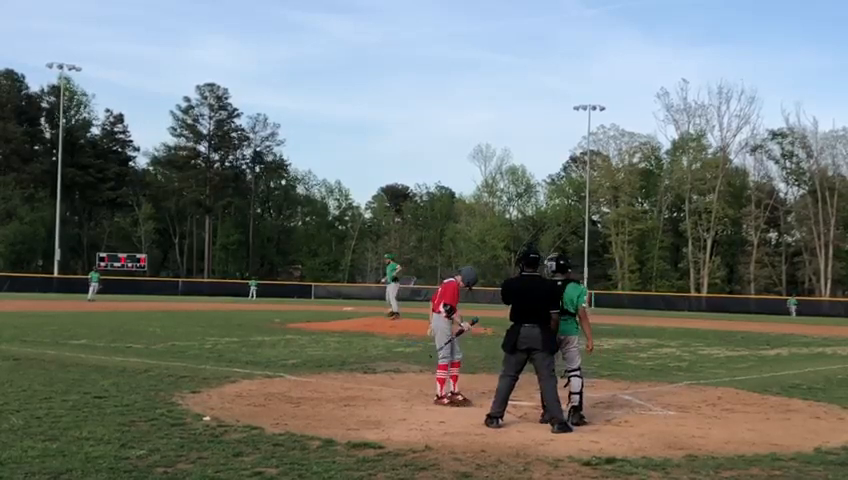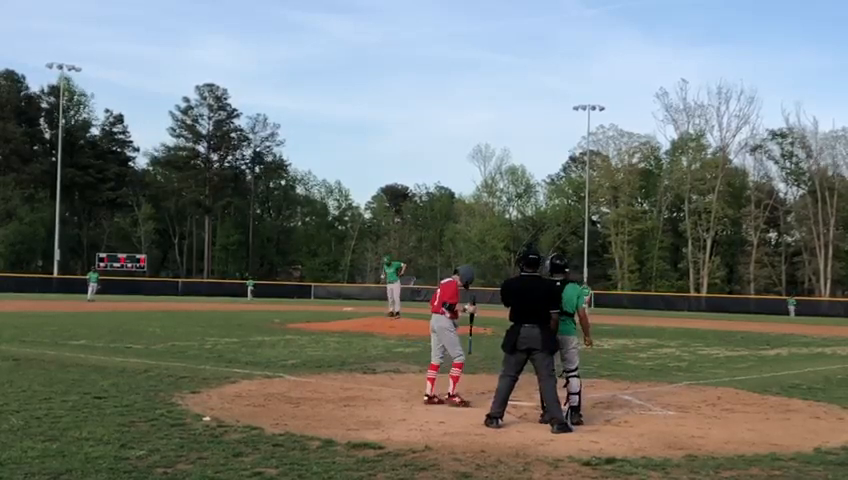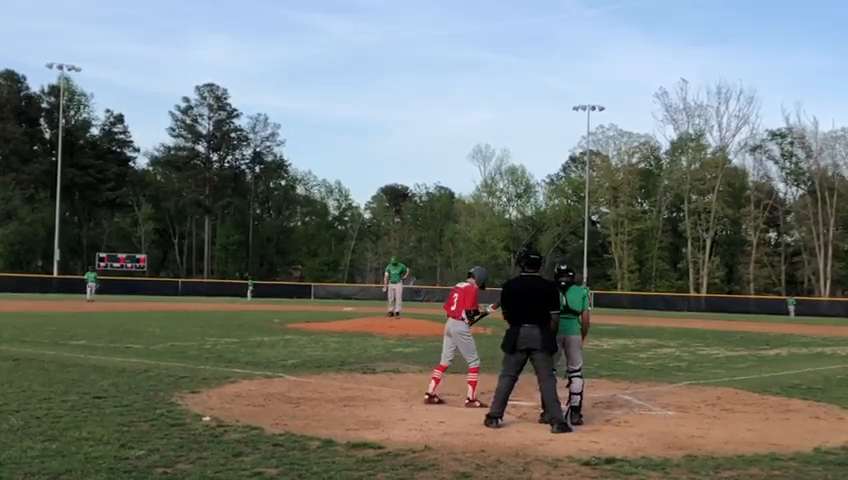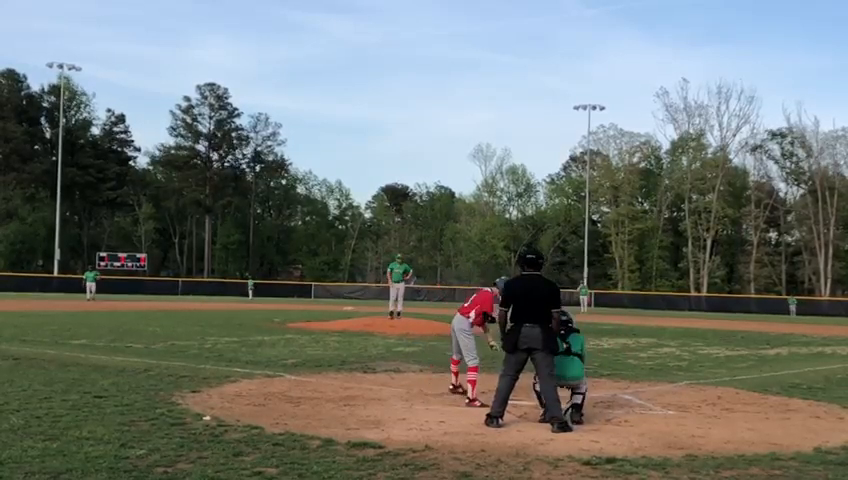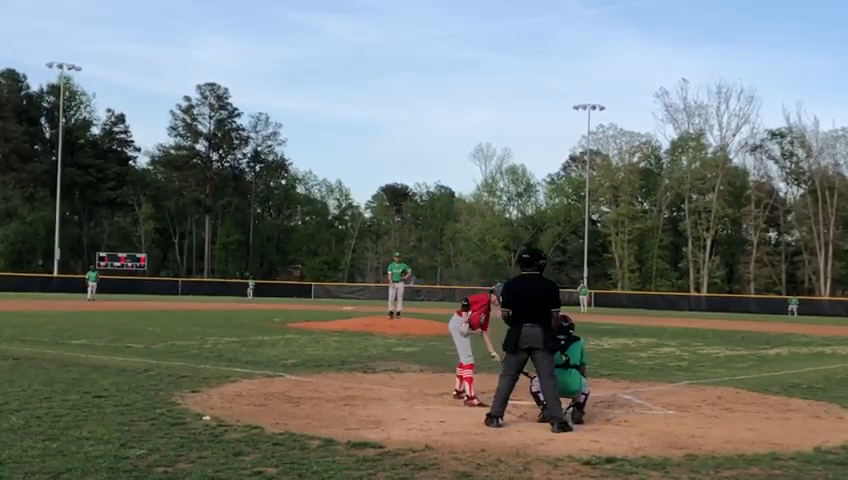
dt=0.5s
person 1, frame 1
left shoulder: (510, 284)
right shoulder: (549, 286)
right elbow: (555, 318)
right wrist: (551, 338)
left hip: (518, 334)
right hip: (541, 335)
left knee: (508, 376)
right knee: (547, 378)
left ankle: (494, 417)
right ankle: (557, 421)
person 1, frame 2
left shoulder: (510, 284)
right shoulder: (549, 286)
right elbow: (554, 317)
right wrist: (550, 337)
left hip: (518, 334)
right hip: (541, 335)
left knee: (507, 376)
right knee: (547, 379)
left ankle: (494, 417)
right ankle: (557, 422)
person 1, frame 3
left shoulder: (510, 285)
right shoulder: (549, 287)
left elbow: (506, 315)
right elbow: (554, 318)
right wrist: (550, 338)
left hip: (517, 334)
right hip: (541, 335)
left knee: (507, 376)
right knee: (547, 379)
left ankle: (494, 417)
right ankle: (557, 421)
person 1, frame 4
left shoulder: (511, 284)
right shoulder: (550, 286)
left elbow: (502, 313)
right elbow: (556, 317)
left wrist: (503, 334)
right wrist: (552, 337)
left hip: (518, 334)
right hip: (542, 335)
left knee: (508, 376)
right knee: (547, 378)
left ankle: (495, 416)
right ankle: (557, 421)
person 1, frame 5
left shoulder: (511, 284)
right shoulder: (550, 286)
left elbow: (505, 315)
right elbow: (555, 316)
right wrist: (551, 335)
left hip: (518, 334)
right hip: (542, 334)
left knee: (508, 376)
right knee: (548, 378)
left ankle: (495, 416)
right ankle: (557, 420)
person 2, frame 1
right shoulder: (576, 288)
right elbow: (583, 316)
right wrist: (589, 338)
right hip: (570, 333)
right knee: (574, 372)
left ankle: (548, 412)
right ankle: (576, 413)
person 2, frame 2
right shoulder: (575, 288)
right elbow: (582, 316)
right wrist: (587, 334)
right hip: (568, 333)
right knee: (572, 373)
left ankle: (547, 412)
right ankle: (575, 413)
person 2, frame 3
right shoulder: (581, 291)
right elbow: (586, 318)
right wrist: (583, 336)
right hip: (573, 333)
right knee: (575, 373)
right ankle: (575, 412)
person 2, frame 4
right shoulder: (578, 335)
left hip: (555, 375)
right hip: (575, 375)
left knee: (539, 381)
right knee: (581, 383)
right ankle: (576, 412)
person 2, frame 5
right shoulder: (579, 343)
right elbow: (583, 371)
right hip: (574, 388)
left knee: (535, 382)
right knee: (584, 383)
left ankle: (546, 409)
right ankle: (577, 410)
person 3, frame 1
left shoulder: (447, 283)
right shoulder: (453, 285)
left elbow: (433, 302)
right elbow: (448, 308)
left wrist: (431, 324)
right wrist: (462, 323)
left hip: (438, 321)
right hip: (442, 322)
left knee: (456, 356)
right knee: (445, 359)
left ankle: (454, 392)
right ankle: (440, 396)
person 3, frame 2
left shoulder: (444, 283)
right shoulder: (452, 285)
left elbow: (432, 304)
right elbow: (447, 306)
right wrist: (465, 309)
left hip: (435, 321)
right hip: (444, 322)
left knee: (436, 359)
right knee: (458, 357)
left ankle: (429, 395)
right ankle: (452, 395)
person 3, frame 3
left shoulder: (457, 287)
right shoulder: (472, 290)
left elbow: (446, 307)
right elbow: (471, 313)
right wrist: (486, 310)
left hip: (449, 324)
right hip: (461, 327)
left knee: (445, 361)
right knee: (474, 362)
left ankle: (430, 394)
right ankle: (471, 399)
person 3, frame 4
left shoulder: (484, 292)
right shoulder: (488, 295)
left elbow: (481, 317)
right elbow: (487, 318)
left wrist: (490, 340)
left hip: (457, 321)
right hip: (464, 325)
left knee: (457, 355)
right knee: (472, 360)
left ankle: (454, 385)
right ankle: (471, 398)
person 3, frame 5
left shoulder: (488, 308)
right shoulder: (484, 298)
left elbow: (484, 332)
right elbow: (465, 302)
left wrist: (493, 352)
right wrist: (465, 322)
left hip: (458, 326)
right hip: (459, 324)
left knee: (463, 358)
right knee: (468, 359)
left ankle: (458, 391)
right ankle: (469, 397)
